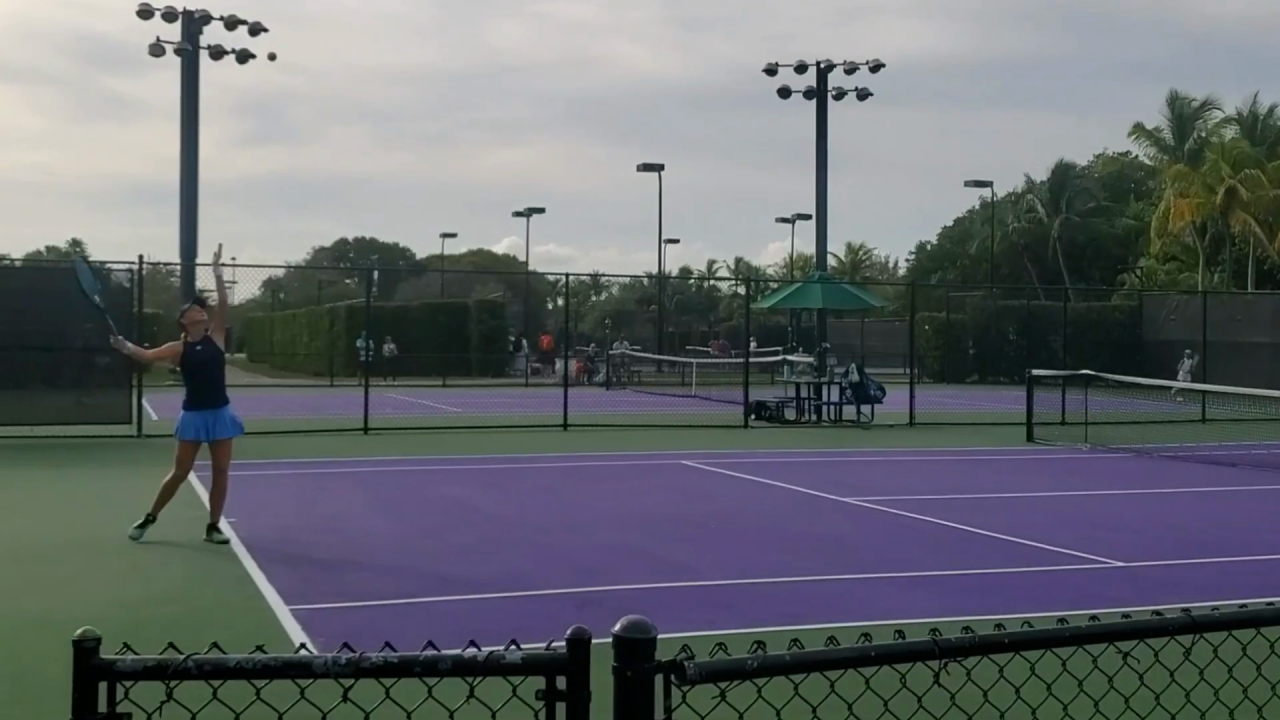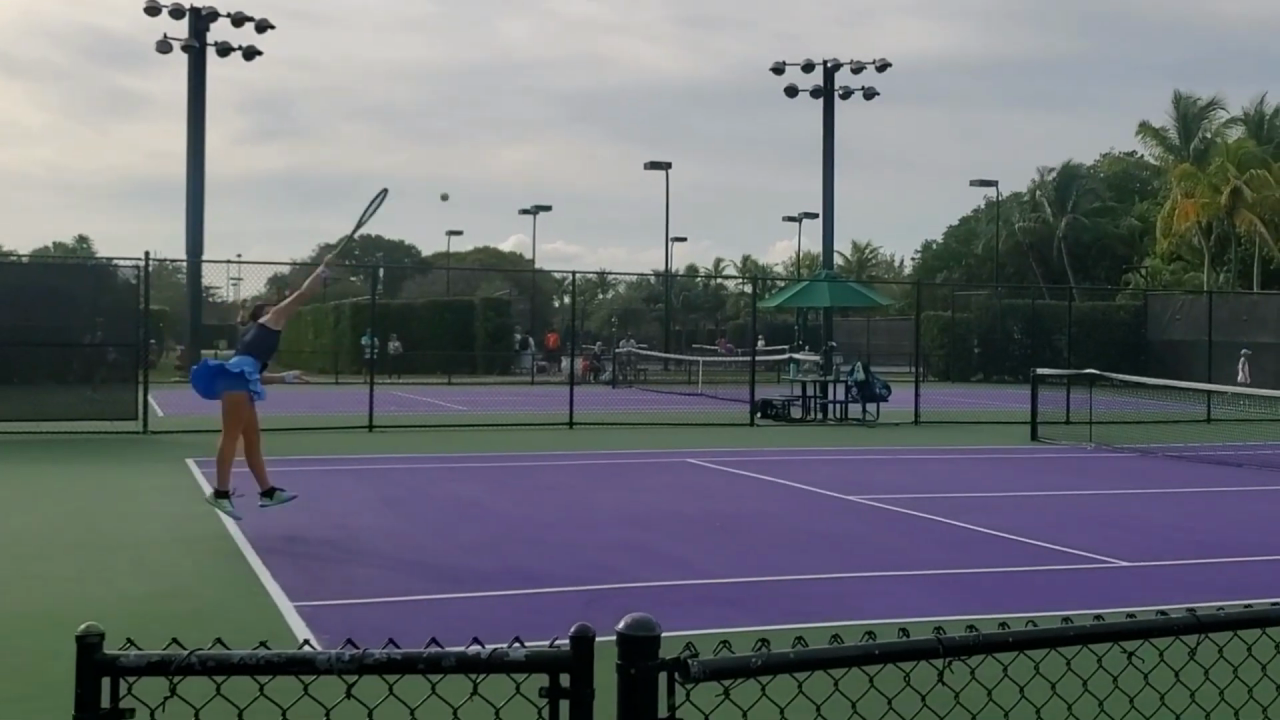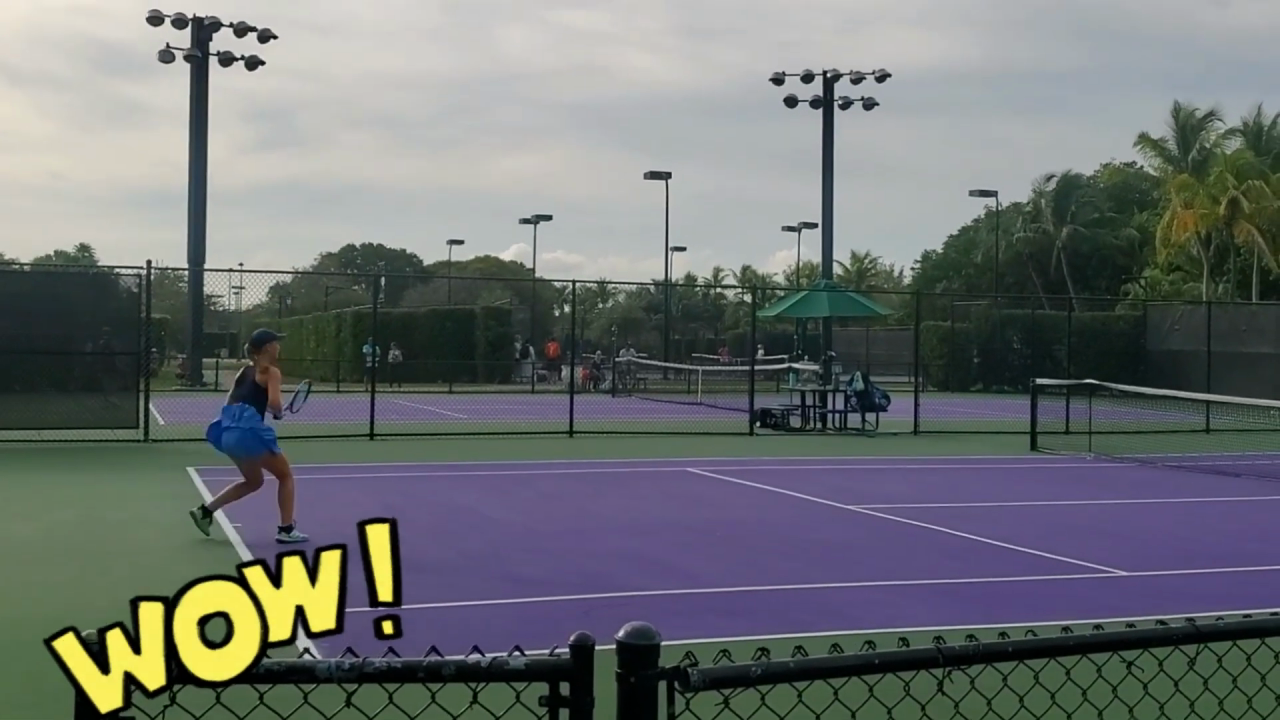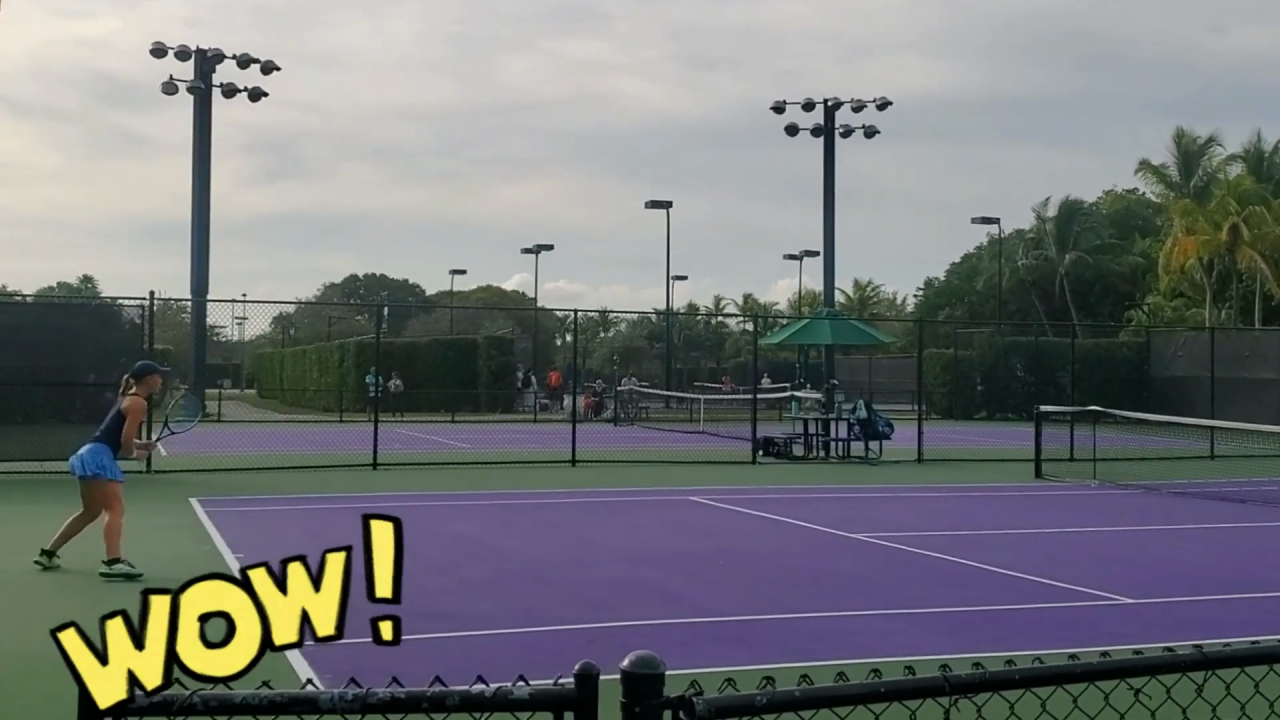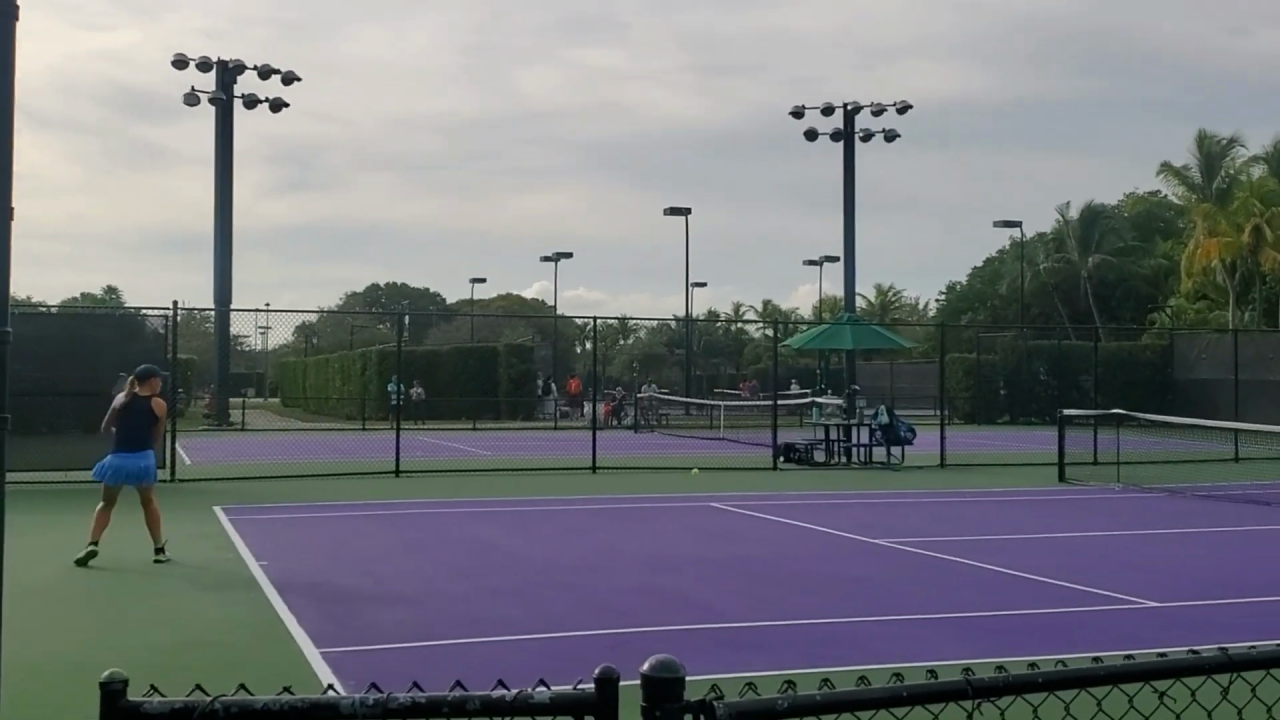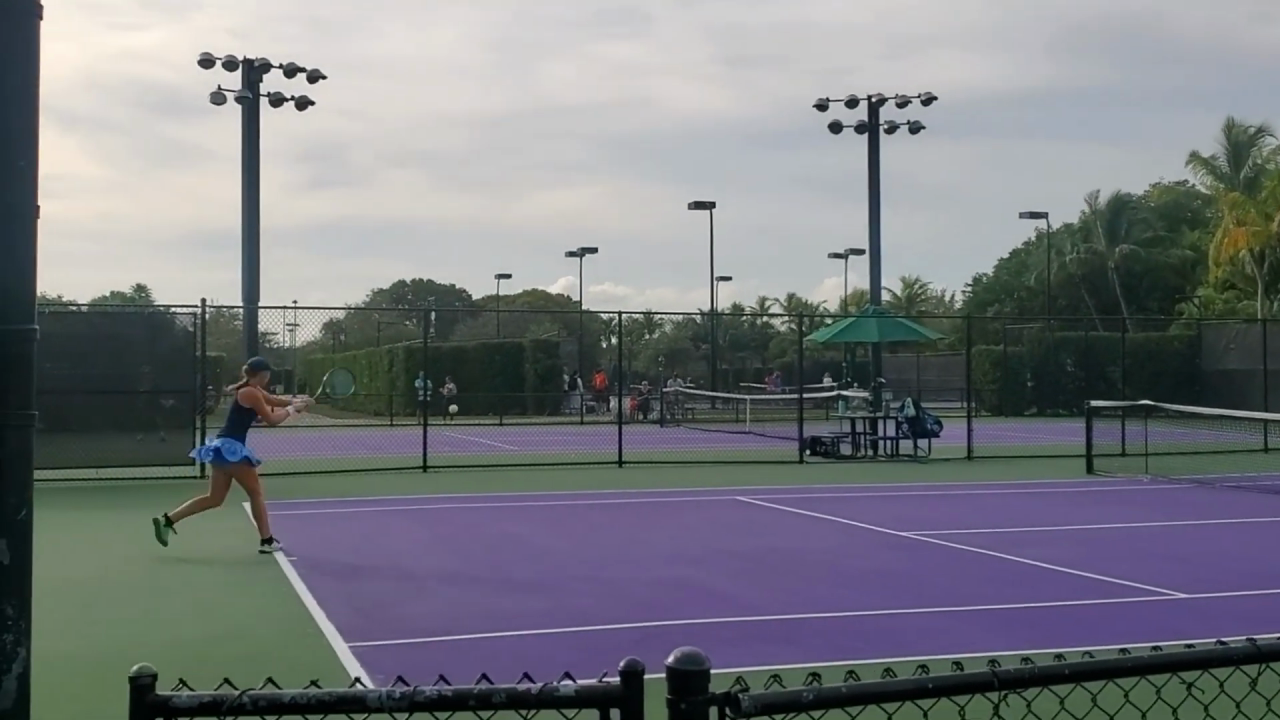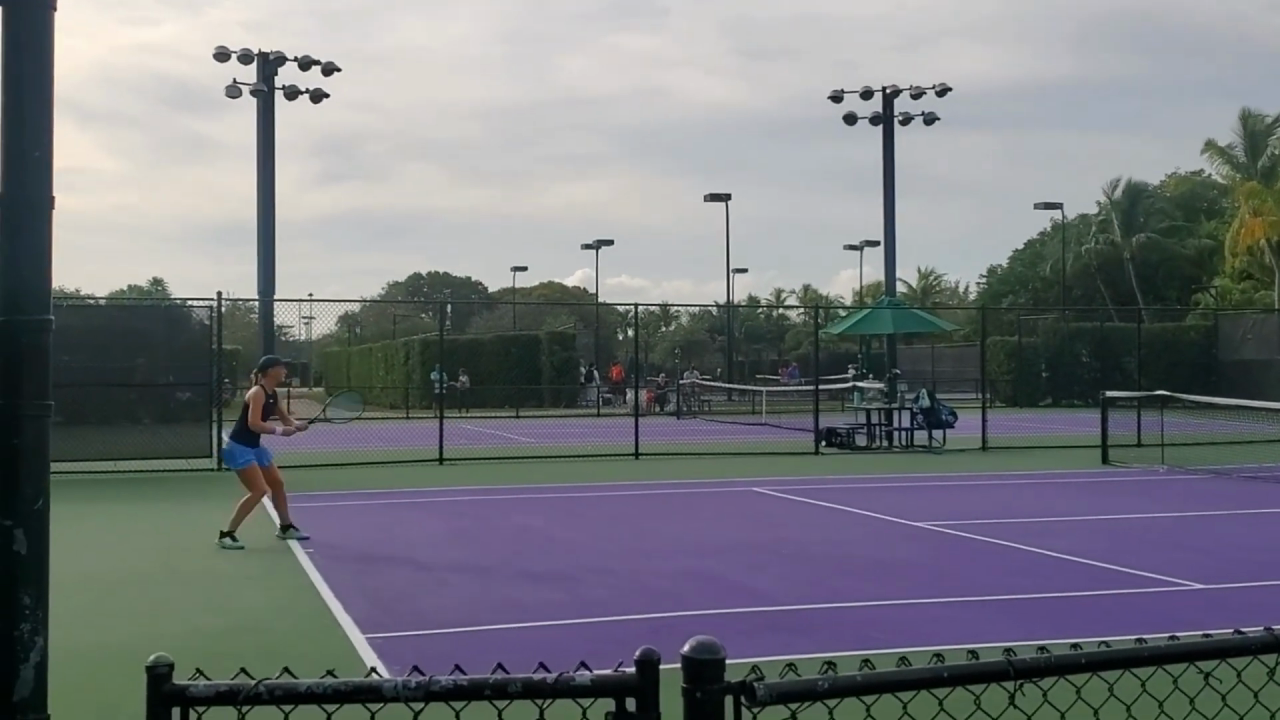
dt=0.7s
person 1, frame 1
left shoulder: (216, 337)
right shoulder: (178, 348)
left elbow: (223, 303)
right elbow: (146, 355)
left wrist: (217, 270)
right wrist: (123, 345)
left hip: (220, 414)
right hip: (193, 416)
left knee: (221, 473)
right knee: (179, 473)
left ankle: (214, 526)
right ankle: (148, 518)
person 1, frame 2
left shoulder: (256, 333)
right shoulder: (274, 317)
right elbow: (302, 294)
left wrist: (286, 377)
right wrist: (322, 270)
left hip: (243, 378)
right hip: (237, 374)
left knee: (253, 438)
right knee: (232, 433)
left ankle: (267, 491)
right ankle: (221, 492)
person 1, frame 3
left shoulder: (244, 372)
right shoulder: (271, 371)
right elbow: (275, 404)
right wrist: (277, 413)
left hip: (228, 433)
right hip: (249, 432)
left knee: (254, 482)
right knee: (286, 476)
left ankle: (205, 510)
right ankle: (286, 529)
person 1, frame 4
left shoulder: (126, 398)
right shoulder: (138, 403)
right elbow: (126, 441)
left wrist: (140, 446)
right wrist: (135, 454)
left hip: (91, 455)
right hip: (98, 458)
left knee: (90, 511)
right knee: (115, 510)
left ankle: (48, 554)
right ankle: (113, 562)
person 1, frame 5
left shoulder: (121, 398)
right shoulder: (159, 405)
left elbow: (106, 428)
left hip: (118, 460)
right hip: (143, 460)
left knee: (106, 504)
right knee: (148, 502)
left ankle: (92, 546)
right ankle: (160, 550)
person 1, frame 6
left shoulder: (252, 391)
right shoulder: (251, 393)
left elbow: (273, 400)
right elbow: (271, 420)
left wrist: (295, 402)
right wrist: (292, 410)
left hip: (222, 447)
right hip: (230, 448)
left knee: (214, 498)
right knee: (256, 493)
left ankle: (168, 520)
right ankle: (266, 541)
person 1, frame 7
left shoulder: (273, 392)
right shoulder: (256, 393)
left elbow: (283, 417)
right elbow: (253, 424)
left wrist: (295, 425)
right wrist: (279, 431)
left hip: (254, 447)
right hip: (240, 448)
left knee: (277, 484)
right knee: (258, 491)
left ankle: (286, 527)
right ankle: (227, 534)
